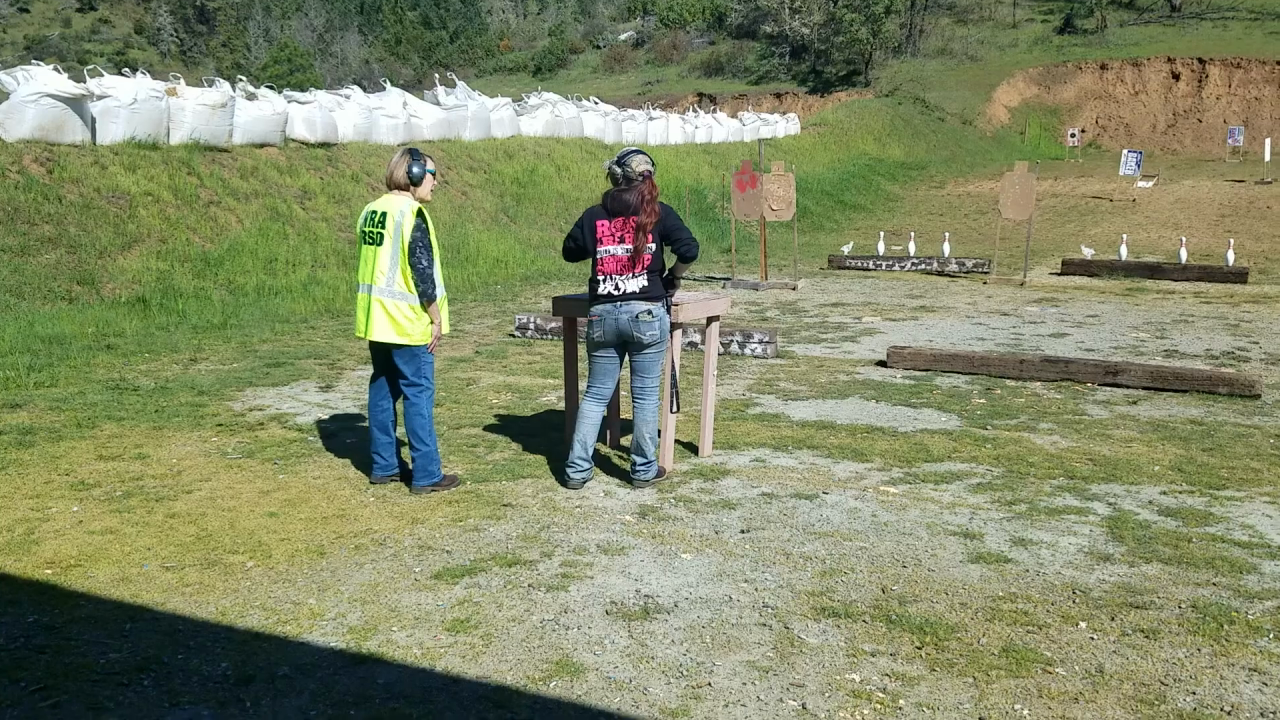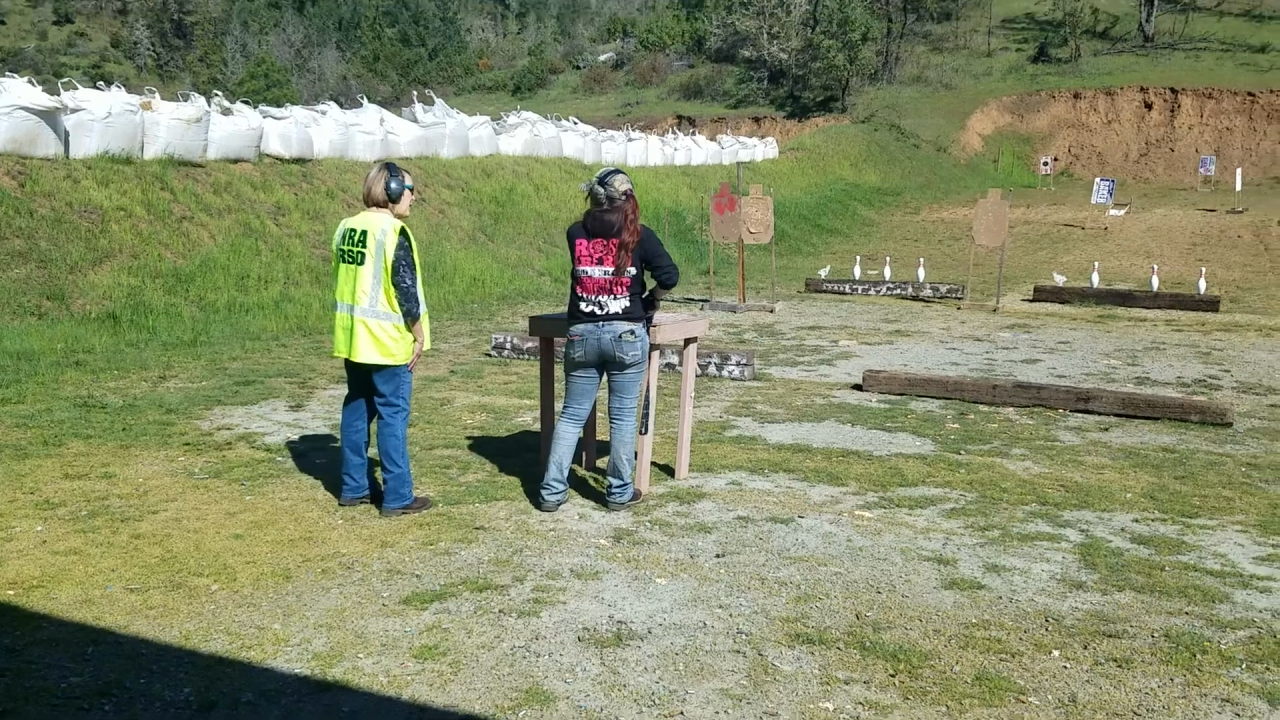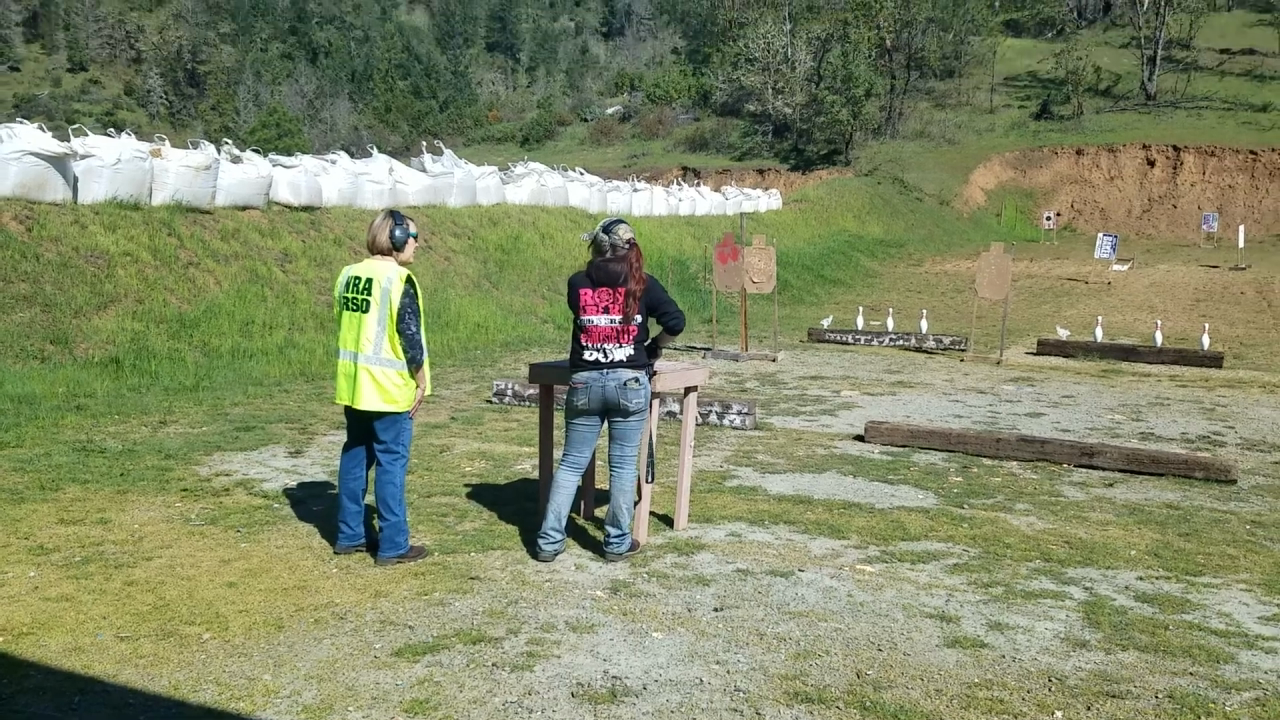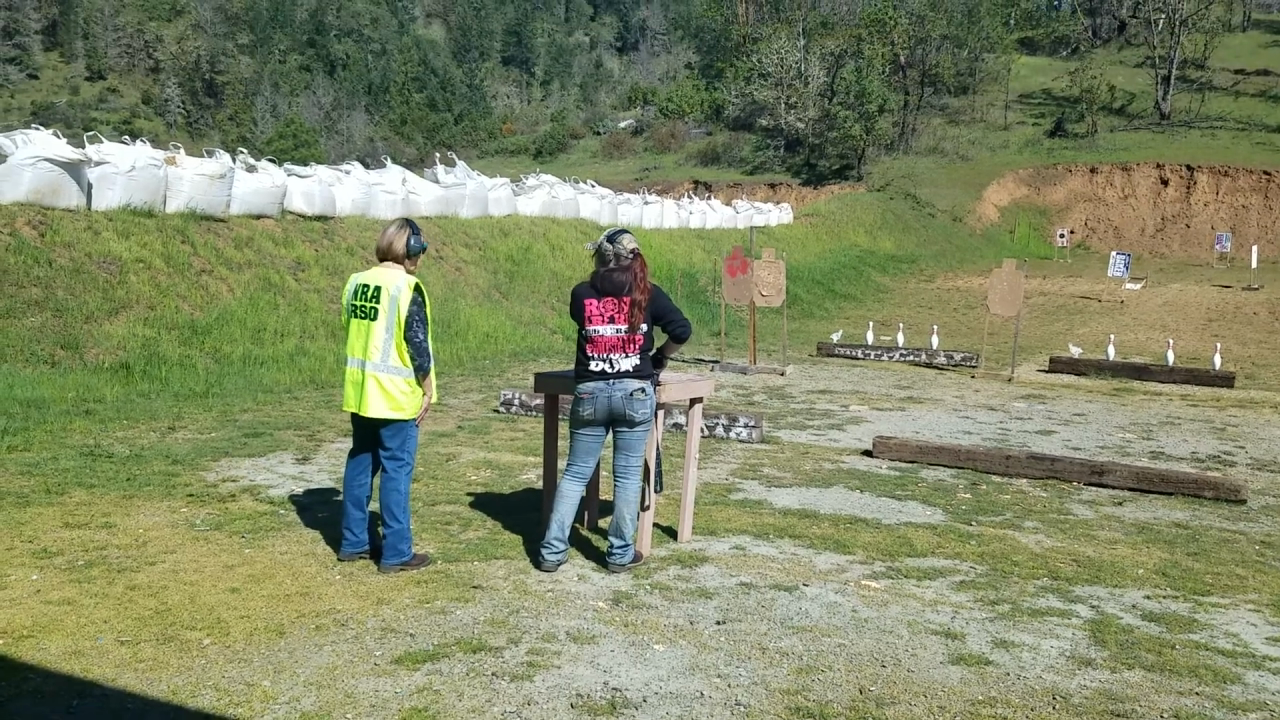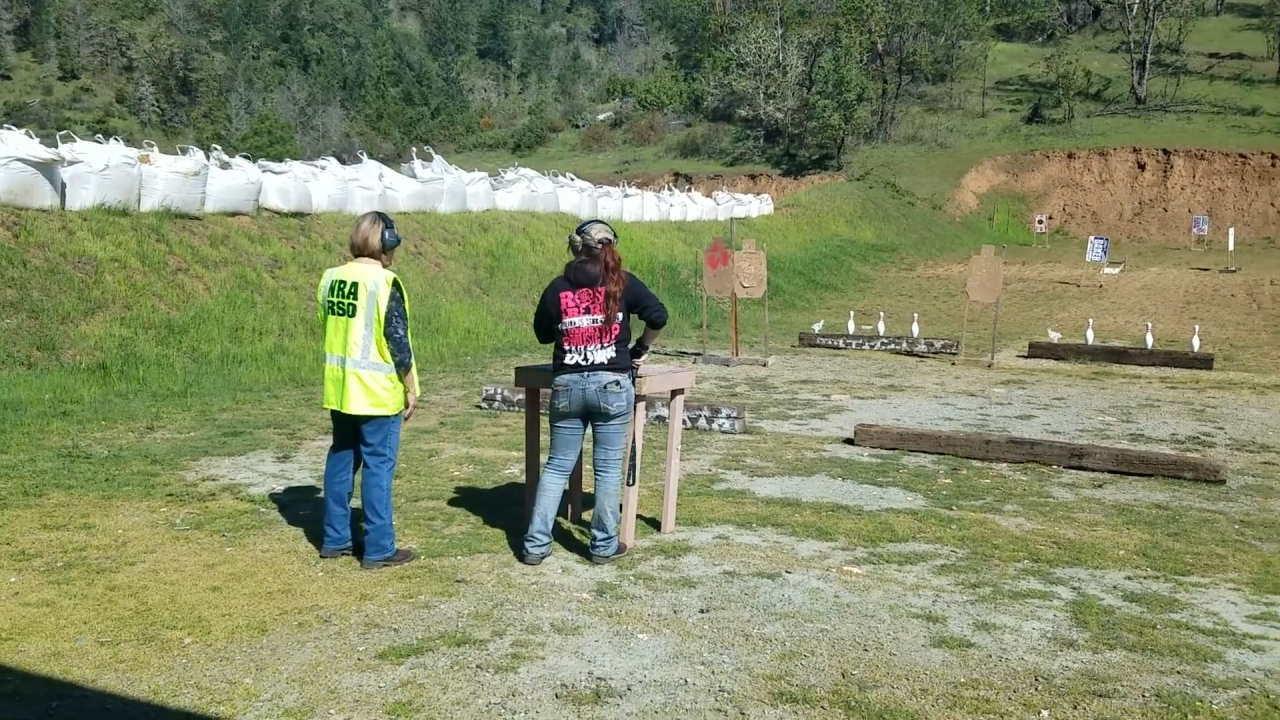
dt=0.4s
person 1, frame 1
left shoulder: (371, 211)
right shoulder: (412, 214)
right elbow: (423, 272)
right wrist: (436, 319)
left hip: (377, 319)
right hip: (407, 321)
left knee: (382, 389)
right knee: (418, 393)
left ankle: (383, 466)
right ankle: (426, 474)
person 1, frame 2
left shoulder: (346, 228)
right shoulder: (394, 232)
left elbow: (344, 280)
right elbow: (406, 290)
right wrist: (418, 336)
left hip: (353, 337)
right hip: (387, 340)
left knee: (356, 409)
right knee: (392, 414)
left ankle: (353, 487)
right ankle: (397, 497)
person 1, frame 3
left shoulder: (348, 275)
right shoulder: (399, 279)
left elbow: (344, 326)
right elbow: (410, 337)
right wrist: (421, 382)
left hip: (354, 384)
right hip: (389, 388)
left knee: (355, 456)
right knee: (391, 462)
left ankle: (349, 535)
right ankle: (393, 545)
person 1, frame 4
left shoulder: (356, 282)
right shoulder: (407, 287)
left elbow: (351, 332)
right elbow: (418, 345)
right wrist: (427, 390)
left hip: (360, 392)
right hip: (396, 395)
left knee: (360, 463)
right knee: (396, 470)
left ankle: (353, 542)
right ankle: (396, 553)
person 1, frame 5
left shoulder: (331, 279)
right shoulder: (384, 282)
right elbow: (398, 342)
right wrist: (410, 388)
left hip: (340, 389)
right hip: (377, 392)
left knee: (341, 459)
right knee: (378, 466)
left ankle: (335, 538)
right ankle: (379, 548)
person 2, frame 1
left shoulder: (593, 216)
right shoulder: (658, 213)
left elbow: (569, 252)
right elbow: (689, 249)
right wrist: (672, 278)
left hip: (602, 315)
right hip: (646, 313)
left knee: (596, 394)
right knee: (646, 395)
left ankle: (577, 469)
right ankle: (644, 469)
person 2, frame 2
left shoulder: (576, 234)
right shoulder: (639, 235)
right elbow: (669, 276)
right wrist: (651, 300)
left hip: (582, 334)
right hip: (626, 334)
left knee: (572, 415)
right knee: (623, 416)
left ankle: (552, 491)
right ankle: (620, 492)
person 2, frame 3
left shoulder: (578, 283)
right shoulder: (643, 284)
right elbow: (675, 322)
right wrist: (653, 348)
left hip: (585, 383)
right hip: (629, 382)
left knee: (571, 463)
right knee: (623, 465)
left ankle: (549, 541)
right ankle: (617, 542)
person 2, frame 4
left shoulder: (582, 294)
right shoulder: (647, 293)
right elbow: (682, 330)
right wrist: (659, 357)
left hip: (590, 393)
right hip: (635, 393)
left knee: (575, 473)
right knee: (628, 475)
left ankle: (552, 551)
right ankle: (620, 554)
person 2, frame 5
left shoulder: (557, 287)
right shoulder: (622, 283)
left elbow: (542, 333)
right elbow: (658, 316)
right wrist: (640, 347)
left hip: (567, 386)
right hip: (612, 385)
left knee: (557, 466)
right knee: (608, 468)
left ankle: (536, 544)
right ankle: (604, 545)
